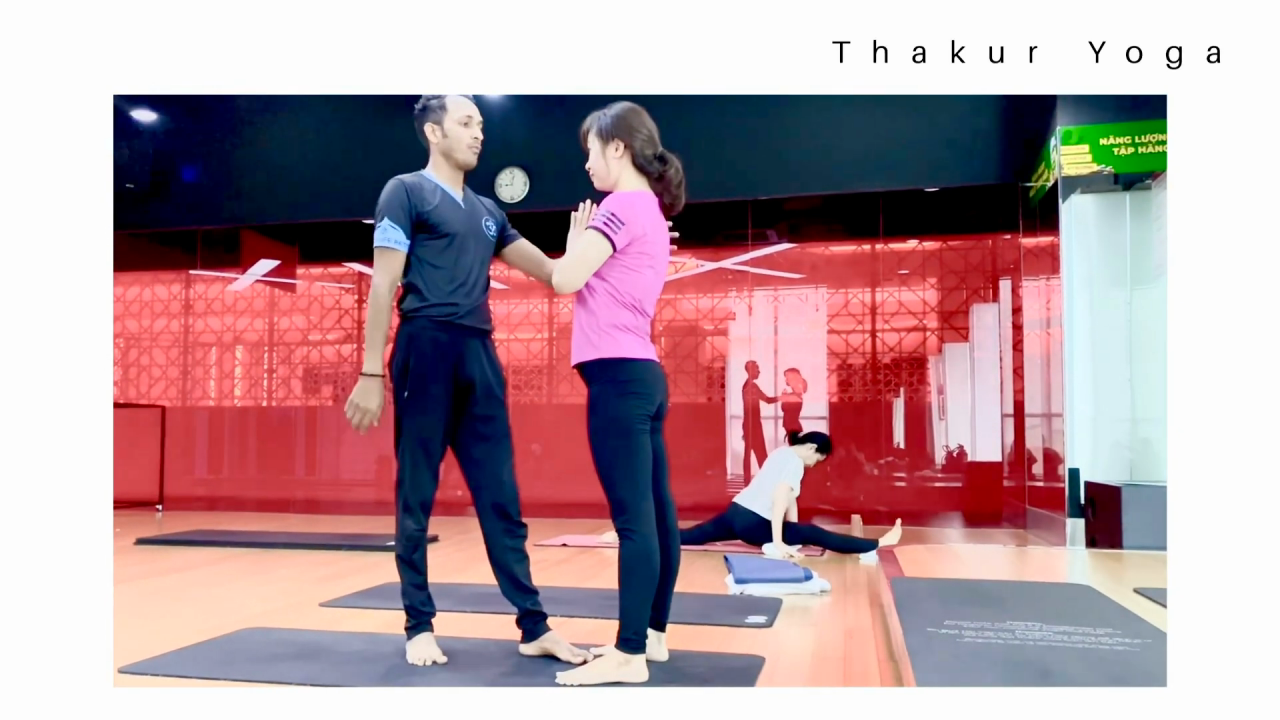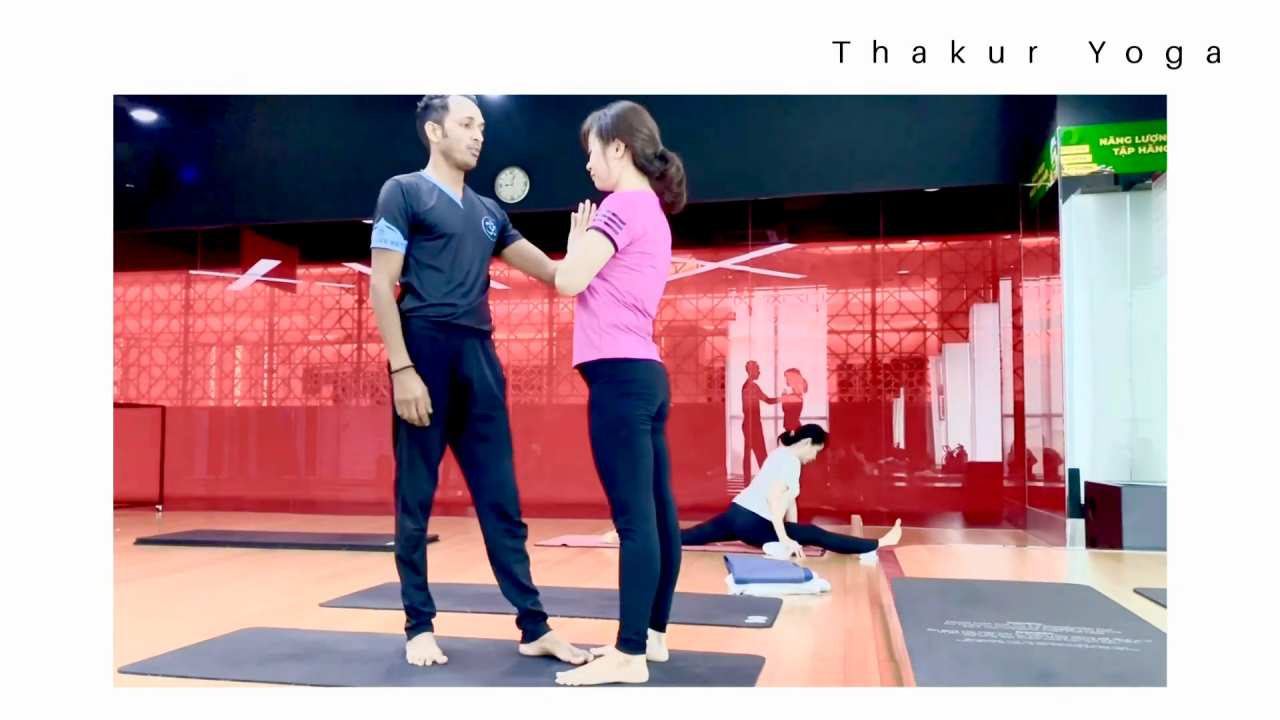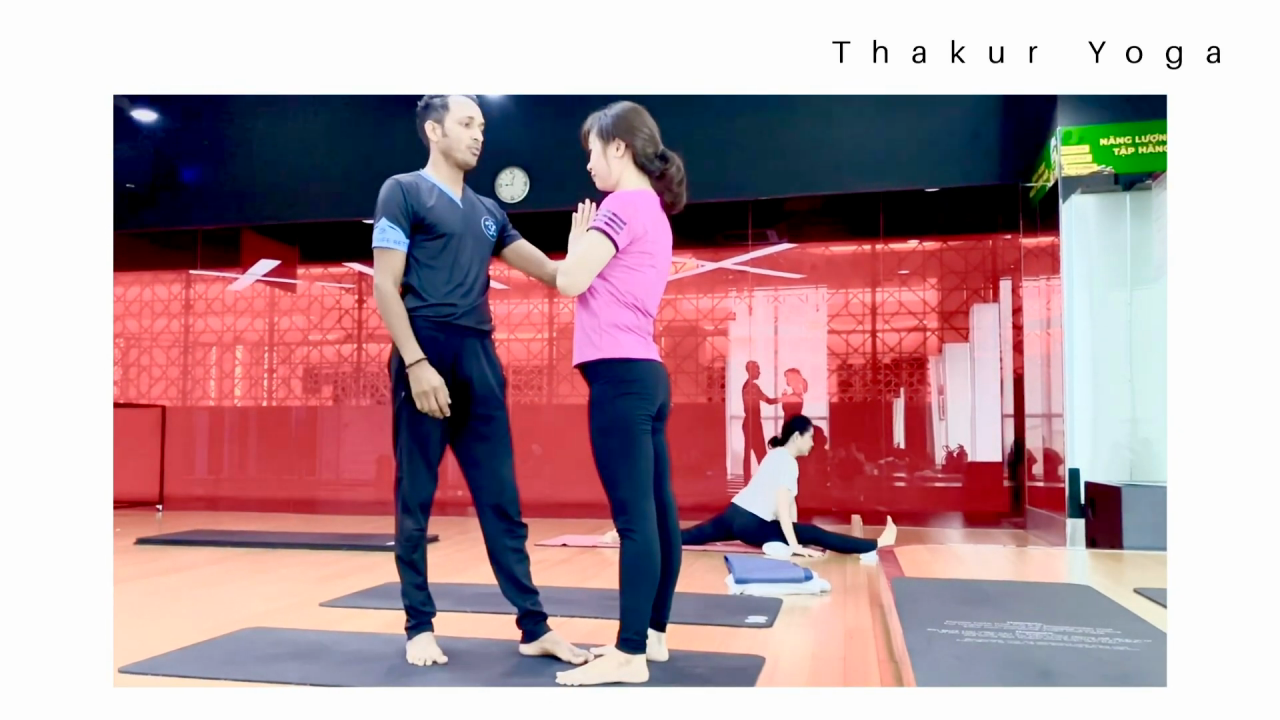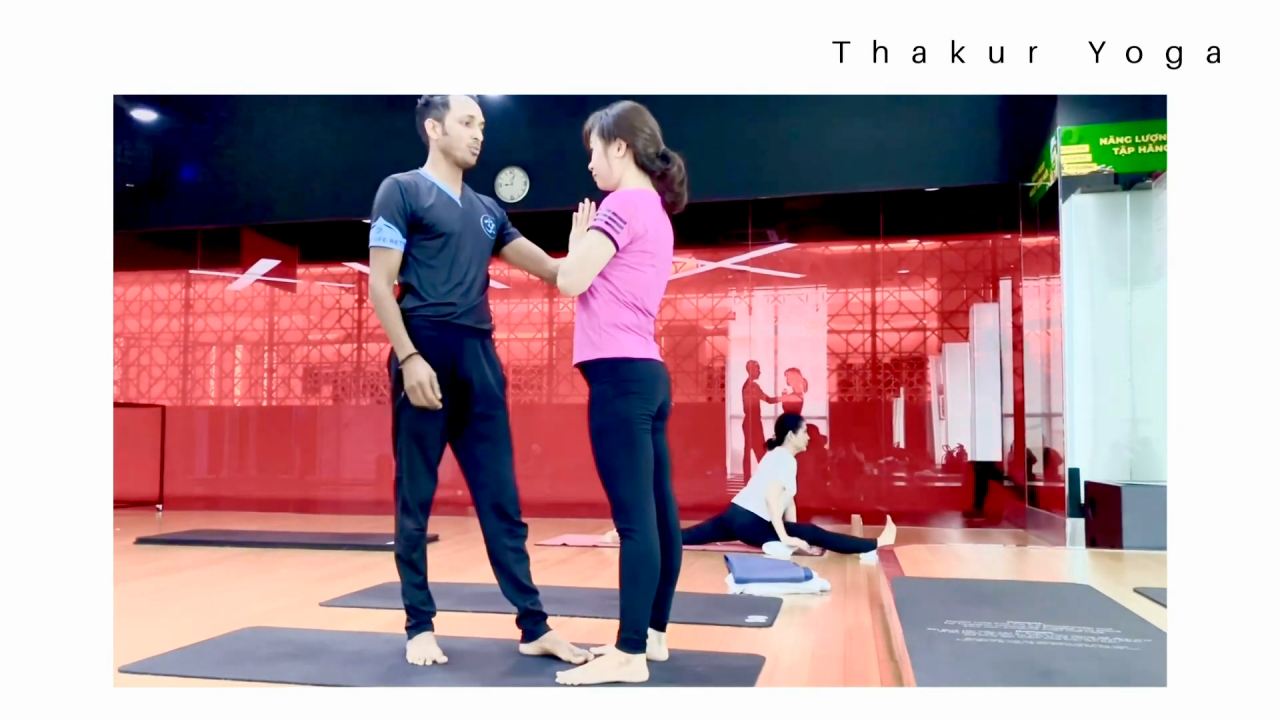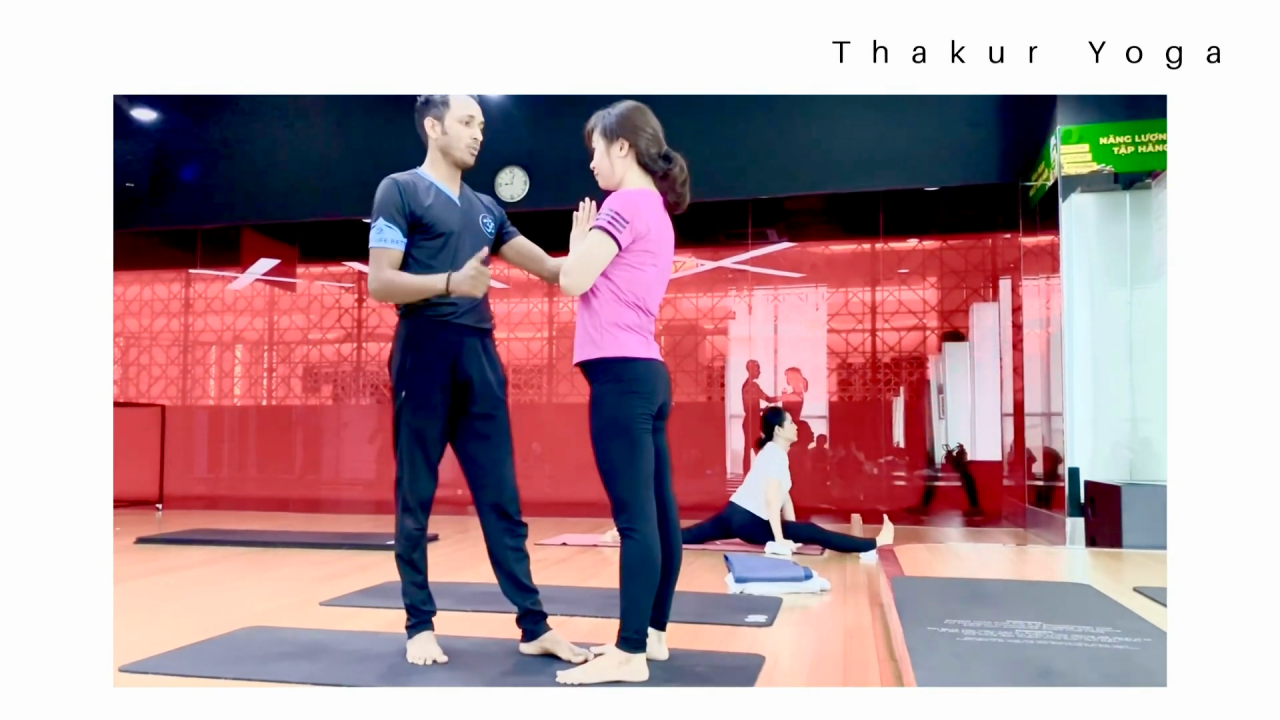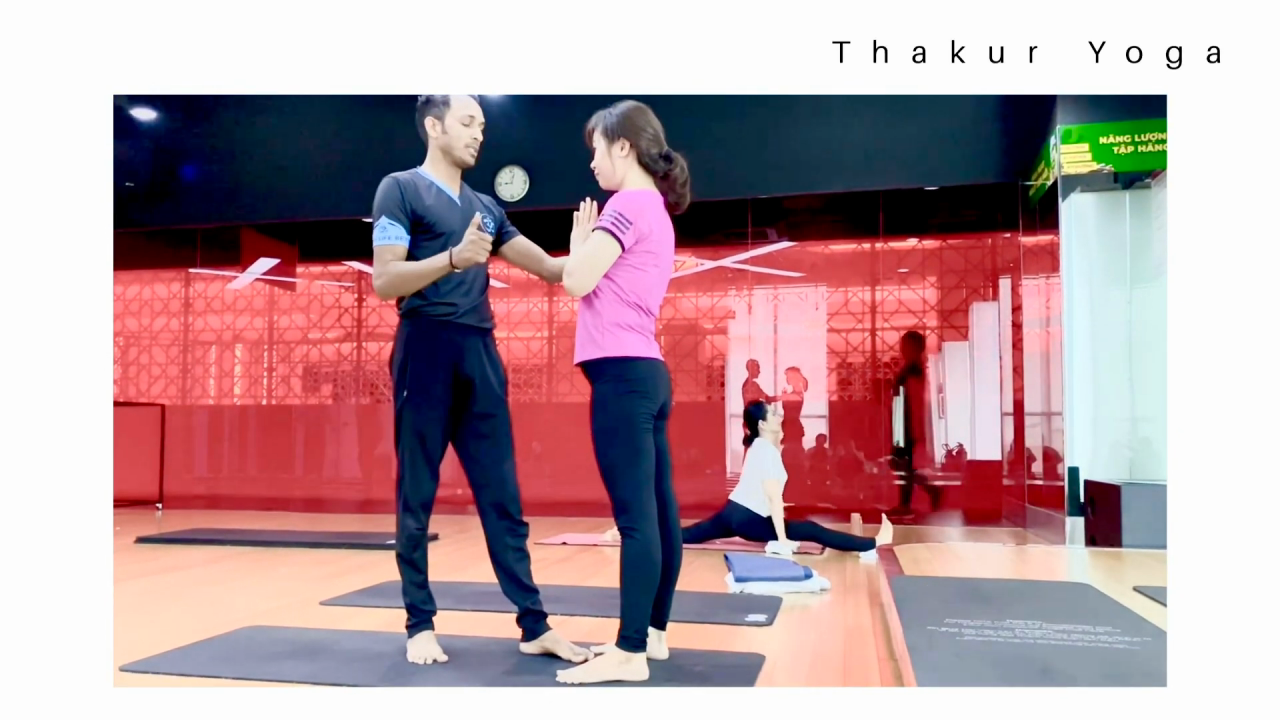
dt=0.3s
person 1, frame 1
left shoulder: (622, 206)
right shoulder: (651, 212)
left elbow: (566, 280)
left wrist: (576, 239)
right wrist: (584, 243)
left hip: (618, 375)
right hip: (642, 375)
left knee: (633, 517)
right knee: (656, 512)
left ankle: (629, 654)
right ankle: (651, 634)
person 1, frame 2
left shoulder: (623, 205)
right shoulder: (652, 211)
left elbow: (568, 282)
left wrist: (577, 240)
right wrist: (583, 243)
left hip: (619, 375)
right hip: (644, 374)
left knee: (633, 518)
right knee: (657, 512)
left ankle: (629, 655)
right ankle: (651, 634)
person 1, frame 3
left shoulder: (623, 204)
right shoulder: (653, 212)
left elbow: (571, 281)
left wrist: (578, 239)
right wrist: (586, 243)
left hip: (619, 374)
right hip: (645, 373)
left knee: (634, 518)
right knee: (656, 512)
left ankle: (629, 654)
right ankle: (651, 634)
person 1, frame 4
left shoulder: (623, 204)
right shoulder: (655, 211)
left elbow: (571, 281)
left wrist: (578, 239)
right wrist: (587, 243)
left hip: (620, 373)
right hip: (646, 373)
left knee: (633, 517)
right knee: (657, 511)
left ankle: (629, 654)
right ankle: (651, 634)
person 1, frame 5
left shoulder: (625, 204)
right shoulder: (655, 212)
left elbow: (573, 281)
left wrist: (578, 239)
right wrist: (586, 243)
left hip: (620, 374)
right hip: (646, 372)
left knee: (634, 516)
right knee: (657, 511)
left ankle: (629, 653)
right ankle: (650, 633)
person 1, frame 6
left shoulder: (627, 204)
right shoulder: (655, 211)
left elbow: (576, 282)
left wrist: (579, 240)
right wrist: (587, 244)
left hip: (621, 373)
right hip: (647, 373)
left knee: (634, 516)
right knee: (657, 510)
left ankle: (629, 652)
right ankle: (651, 632)
person 2, frame 1
left shoulder: (487, 211)
right shoulder: (405, 191)
left elbow: (551, 272)
right elbow: (382, 285)
right wrist: (372, 372)
left hip: (480, 355)
right hip: (426, 349)
left knee: (500, 497)
right knee: (416, 498)
left ankle: (533, 626)
right ankle: (419, 626)
person 2, frame 2
left shoulder: (487, 211)
right shoulder: (403, 192)
left elbow: (554, 273)
right elbow: (381, 287)
right wrist: (401, 368)
left hip: (480, 357)
right hip: (425, 350)
left knee: (501, 498)
right knee: (416, 498)
left ankle: (533, 627)
right ankle: (419, 627)
person 2, frame 3
left shoulder: (487, 210)
right shoulder: (403, 191)
left elbow: (552, 272)
right elbow: (385, 286)
right wrist: (415, 362)
left hip: (480, 357)
right hip: (425, 352)
left knee: (501, 499)
right knee: (415, 499)
left ankle: (534, 626)
right ankle: (419, 626)
person 2, frame 4
left shoulder: (486, 208)
right shoulder: (401, 191)
left elbow: (551, 270)
right elbow: (380, 285)
right wrist: (409, 358)
left hip: (480, 356)
right hip: (425, 352)
left knee: (501, 498)
right knee: (415, 498)
left ankle: (533, 627)
right ankle: (419, 626)
person 2, frame 5
left shoulder: (485, 207)
right shoulder: (400, 190)
left elbow: (549, 268)
right elbow: (379, 282)
right wrist: (449, 282)
left hip: (480, 355)
right hip: (425, 351)
left knee: (501, 497)
right knee: (415, 497)
left ankle: (534, 626)
right ankle: (420, 625)
person 2, frame 6
left shoulder: (484, 206)
right shoulder: (400, 189)
left elbow: (550, 268)
right elbow: (384, 280)
right wrist: (454, 258)
left hip: (481, 353)
right hip: (426, 350)
left knee: (502, 497)
right knee: (417, 497)
left ankle: (533, 625)
right ankle: (420, 625)
person 3, frame 1
left shoulder: (783, 453)
right shoulder: (794, 462)
left elbow: (789, 498)
right elbow: (779, 499)
left wrist: (793, 534)
right wrist: (778, 542)
left hip: (736, 513)
right hip: (751, 522)
left knee: (694, 536)
right knee: (814, 534)
person 3, frame 2
left shoulder: (782, 454)
right shoulder: (790, 460)
left elbow: (789, 499)
right elbow: (773, 496)
left wrist: (793, 533)
right wrist: (785, 538)
left hip: (739, 513)
right hip: (753, 522)
left knee: (692, 537)
right knee: (814, 534)
right ankle: (875, 545)
person 3, frame 3
left shoulder: (778, 455)
right shoulder: (787, 462)
left elbow: (789, 500)
right elbow: (782, 504)
left wrist: (795, 533)
right wrist: (794, 544)
left hip: (735, 515)
right hip: (750, 524)
left knee: (689, 537)
right knee: (815, 535)
right ankle: (876, 544)
person 3, frame 4
left shoulder: (777, 455)
right shoulder: (785, 460)
left elbow: (788, 499)
right elbow: (772, 497)
left wrist: (793, 532)
right wrist: (784, 536)
left hip: (736, 515)
right hip: (750, 522)
left knee: (689, 537)
right knee: (814, 535)
right ankle: (876, 544)
person 3, frame 5
left shoulder: (771, 451)
right shoulder: (777, 454)
left elbow: (783, 496)
right elbow: (772, 498)
left wrist: (794, 533)
right wrist: (782, 539)
left hip: (735, 514)
right hip: (739, 519)
left knee: (684, 536)
right knee: (813, 533)
right ankle: (871, 543)
person 3, frame 6
left shoulder: (762, 445)
right shoulder: (767, 448)
left elbow: (771, 493)
right elbow: (773, 495)
left wrist: (784, 530)
right wrist: (782, 538)
left hip: (735, 511)
right hip: (747, 518)
left knee: (688, 535)
right knee: (812, 531)
right ankle: (872, 544)
